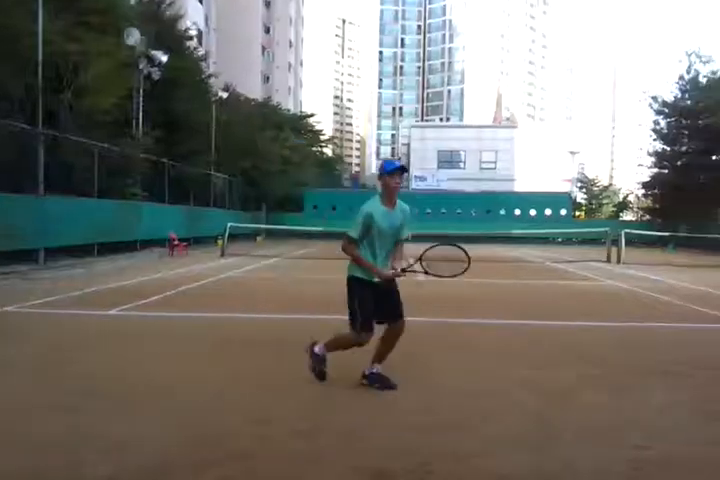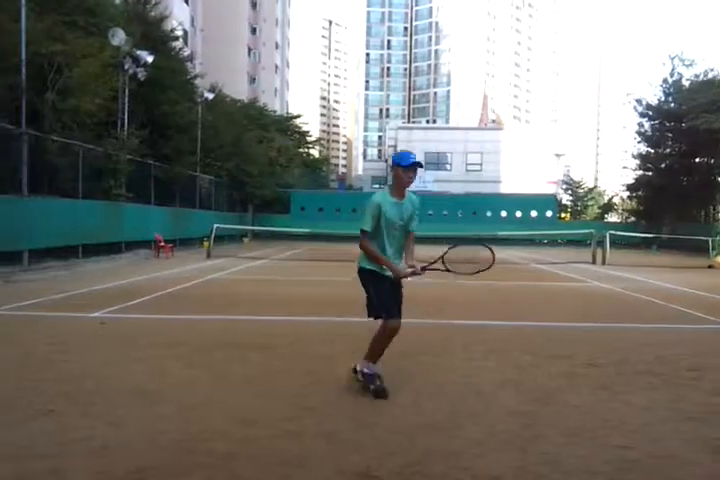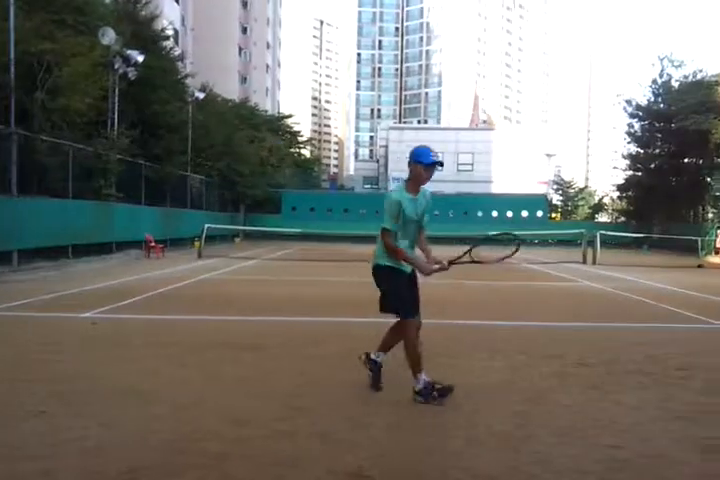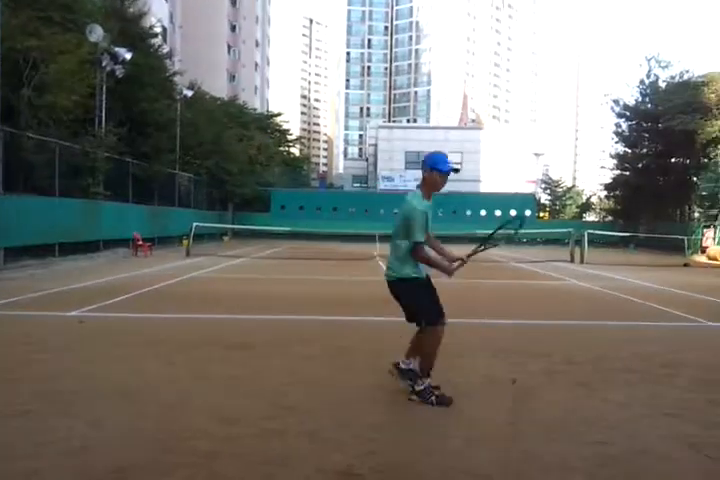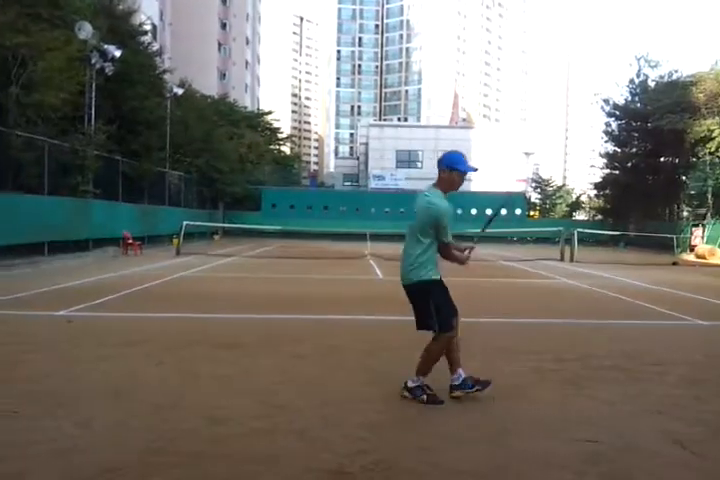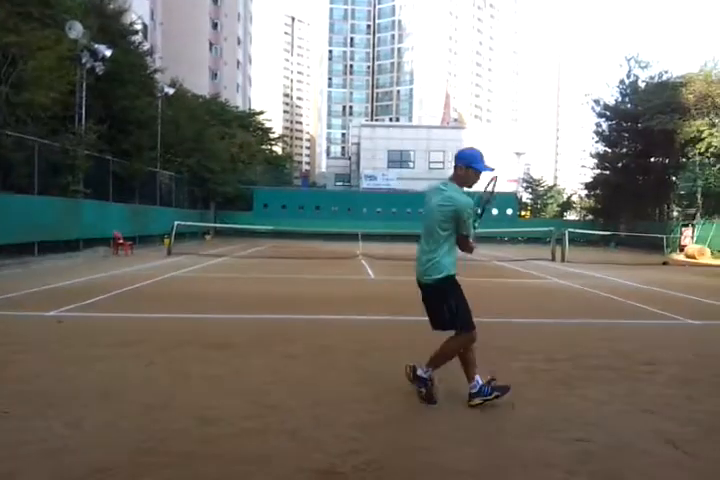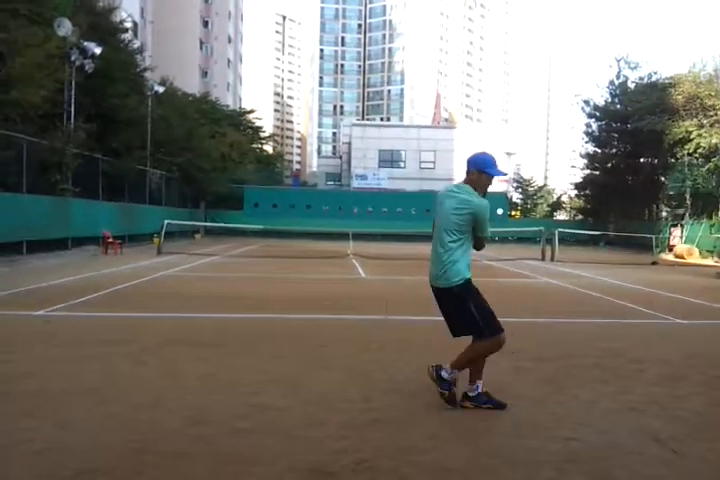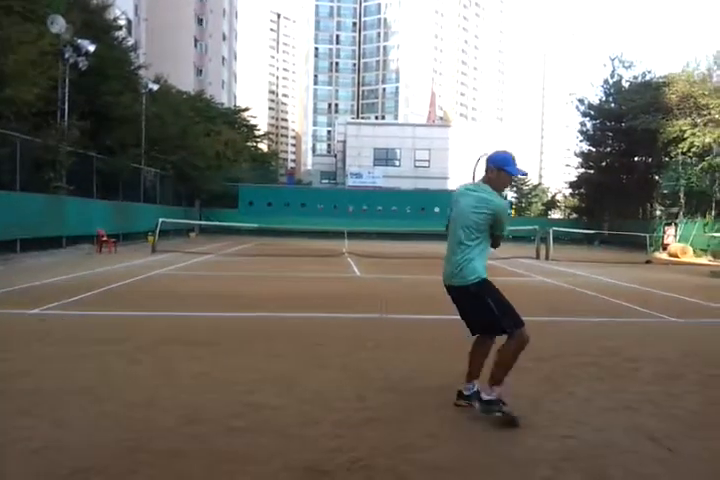
dt=0.1s
person 1, frame 1
left shoulder: (404, 210)
right shoulder: (369, 210)
right elbow: (347, 246)
left wrist: (395, 264)
right wrist: (374, 269)
left hip: (385, 277)
right hip: (361, 277)
left knee: (397, 326)
right knee: (362, 336)
left ankle: (373, 371)
right ankle: (320, 350)
person 1, frame 2
left shoulder: (413, 202)
right shoulder: (377, 202)
right elbow: (364, 242)
left wrist: (407, 263)
right wrist: (393, 267)
left hip: (391, 269)
right hip: (372, 269)
left knee: (389, 323)
right knee: (392, 324)
left ankle: (367, 367)
right ankle: (367, 369)
person 1, frame 3
left shoulder: (425, 196)
right shoulder: (396, 197)
right elbow: (388, 241)
left wrist: (429, 256)
right wrist: (417, 263)
left hip: (407, 266)
right hip: (388, 265)
left knee: (407, 322)
right knee: (412, 322)
left ankle: (374, 358)
right ankle: (421, 384)
person 1, frame 4
left shoulder: (420, 199)
right shoulder: (417, 206)
right elbow: (418, 250)
left wrist: (447, 254)
right wrist: (444, 267)
left hip: (413, 272)
right hip: (404, 275)
left knee: (434, 323)
right knee: (434, 327)
left ankle: (406, 366)
right ankle: (420, 387)
person 1, frame 5
left shoulder: (426, 196)
right shoulder: (441, 206)
right elbow: (444, 250)
left wrist: (458, 249)
right wrist: (460, 257)
left hip: (424, 273)
right hip: (421, 277)
left knee: (449, 324)
right knee: (446, 332)
left ankle: (459, 380)
right ankle: (414, 385)
person 1, frame 6
left shoulder: (434, 191)
right shoulder: (463, 201)
right elbow: (466, 244)
left wrist: (453, 240)
right wrist: (469, 245)
left hip: (428, 272)
right hip: (439, 274)
left knee: (465, 329)
right knee: (465, 334)
left ankle: (477, 387)
right ankle: (421, 373)
person 1, frame 7
left shoulder: (444, 195)
right shoulder: (480, 204)
right elbow: (479, 244)
left hip: (439, 278)
right hip: (455, 280)
left knee: (483, 333)
right knee: (495, 338)
left ankle: (474, 392)
right ankle: (447, 373)
person 1, frame 8
left shoulder: (461, 192)
right shoulder: (498, 206)
right elbow: (495, 242)
left hip: (452, 279)
right hip: (471, 280)
left knee: (487, 333)
right knee: (519, 336)
left ankle: (469, 391)
right ankle: (489, 395)
